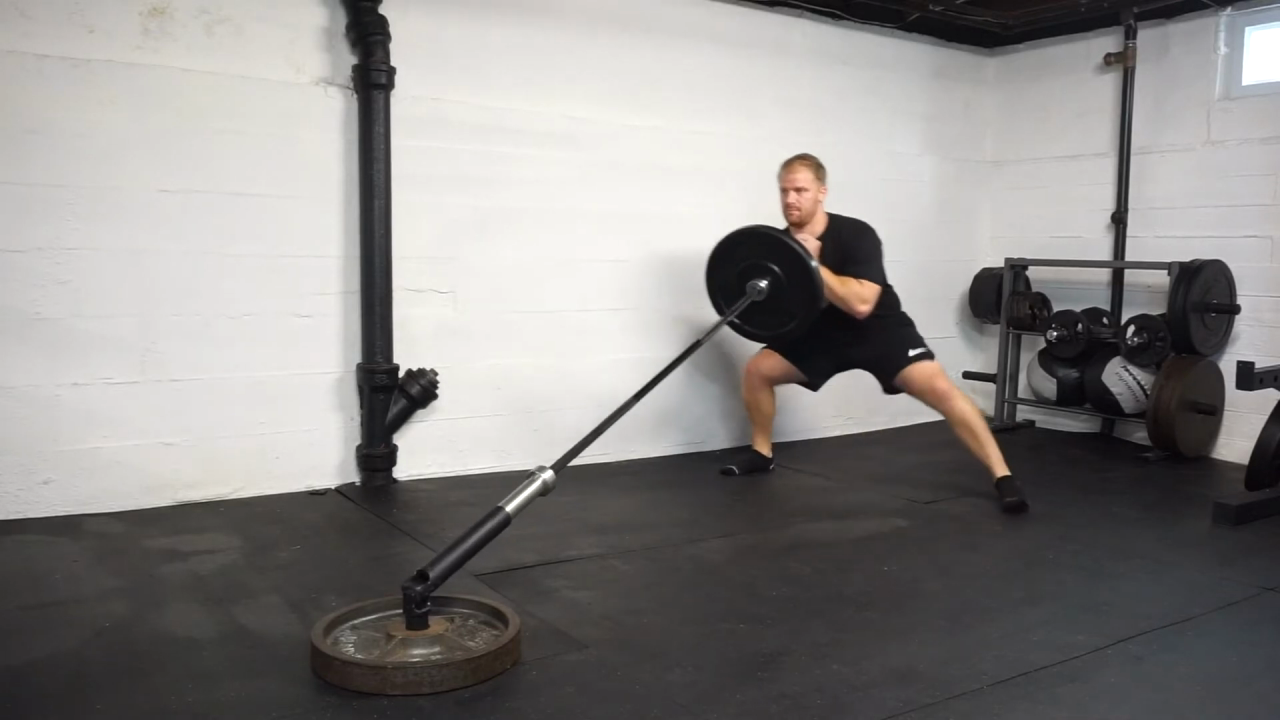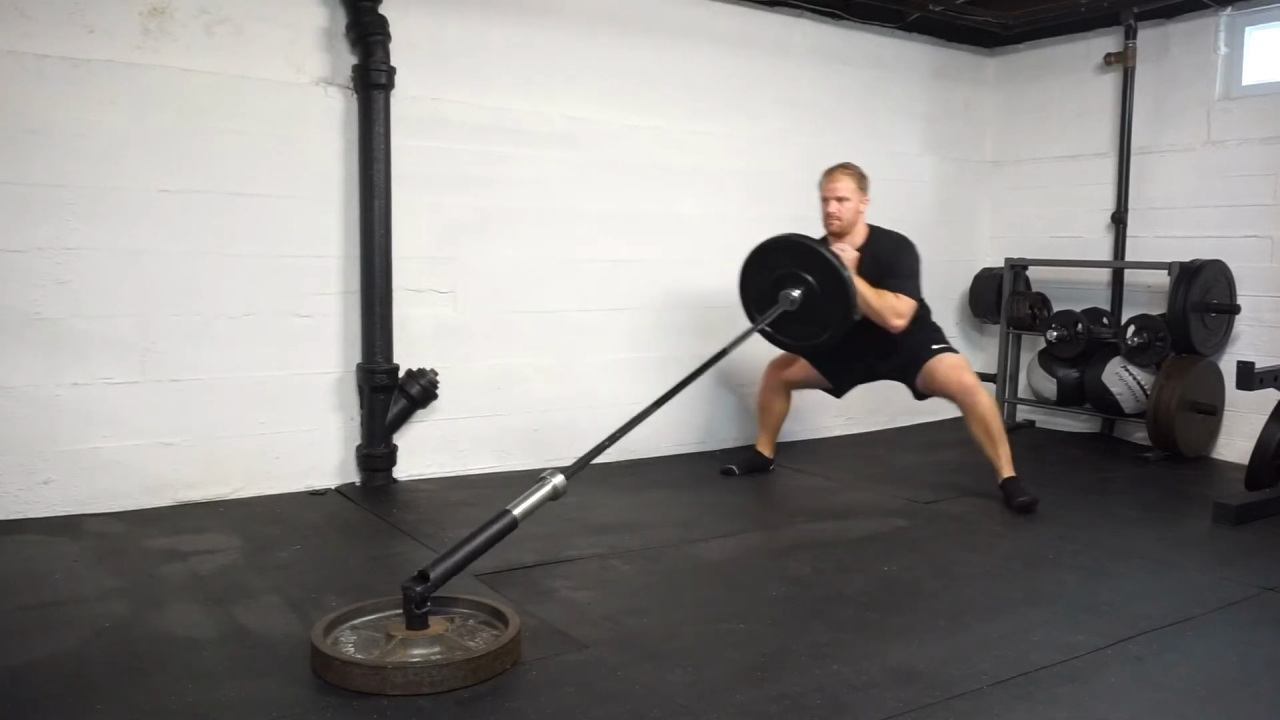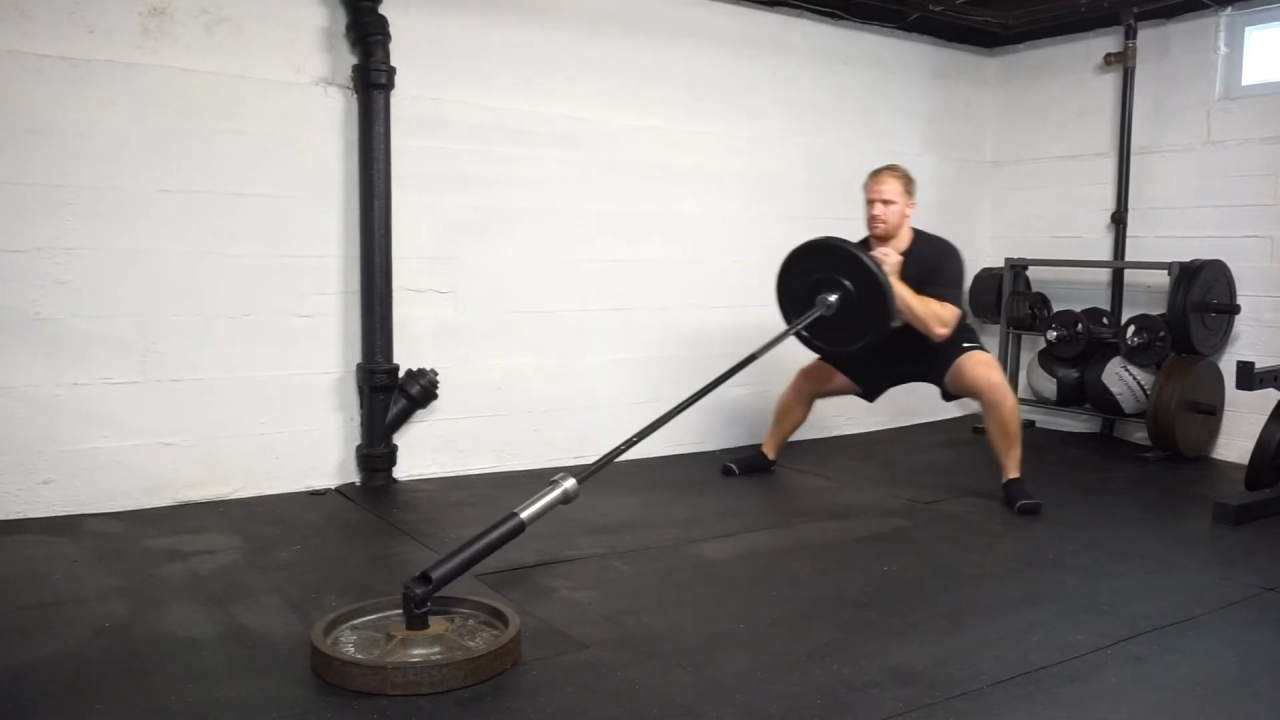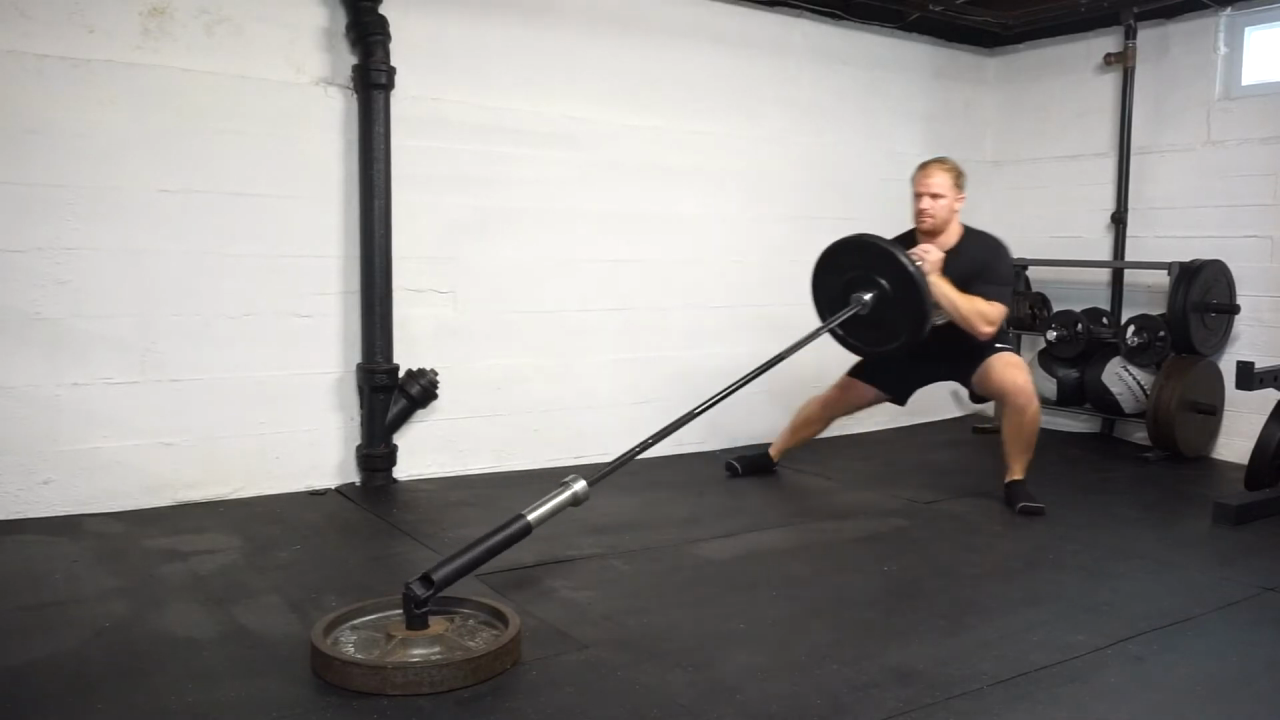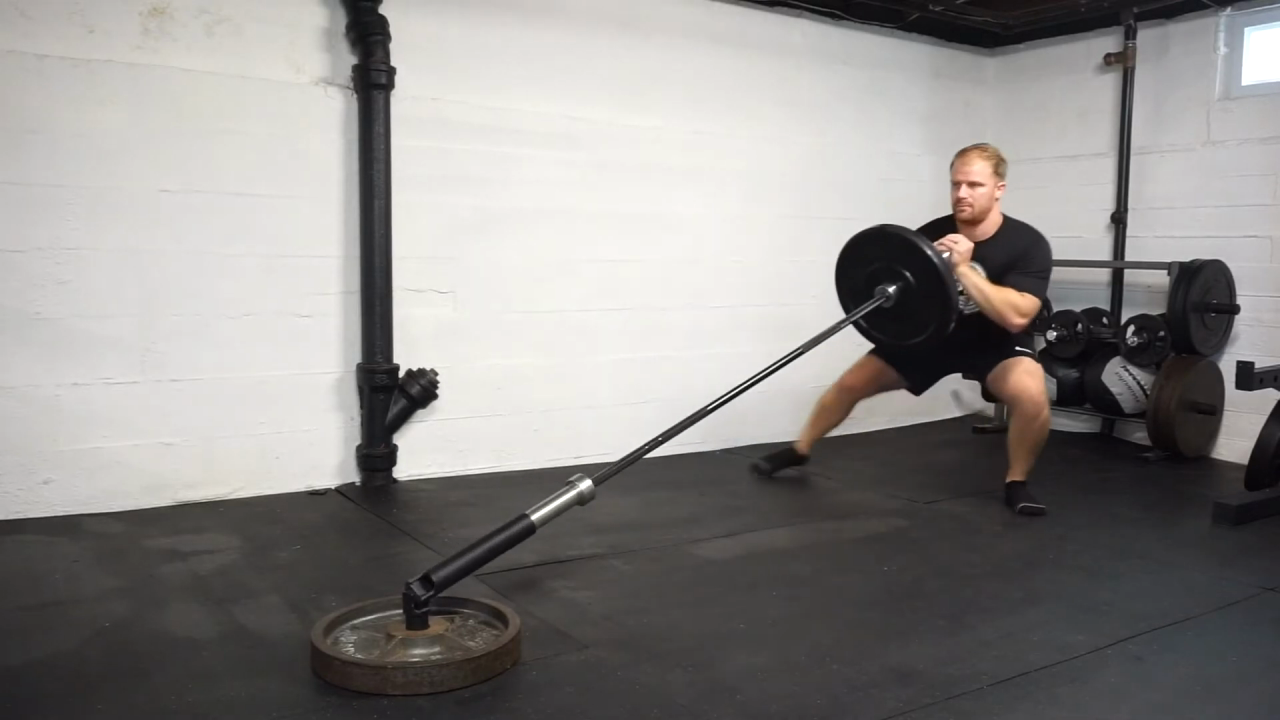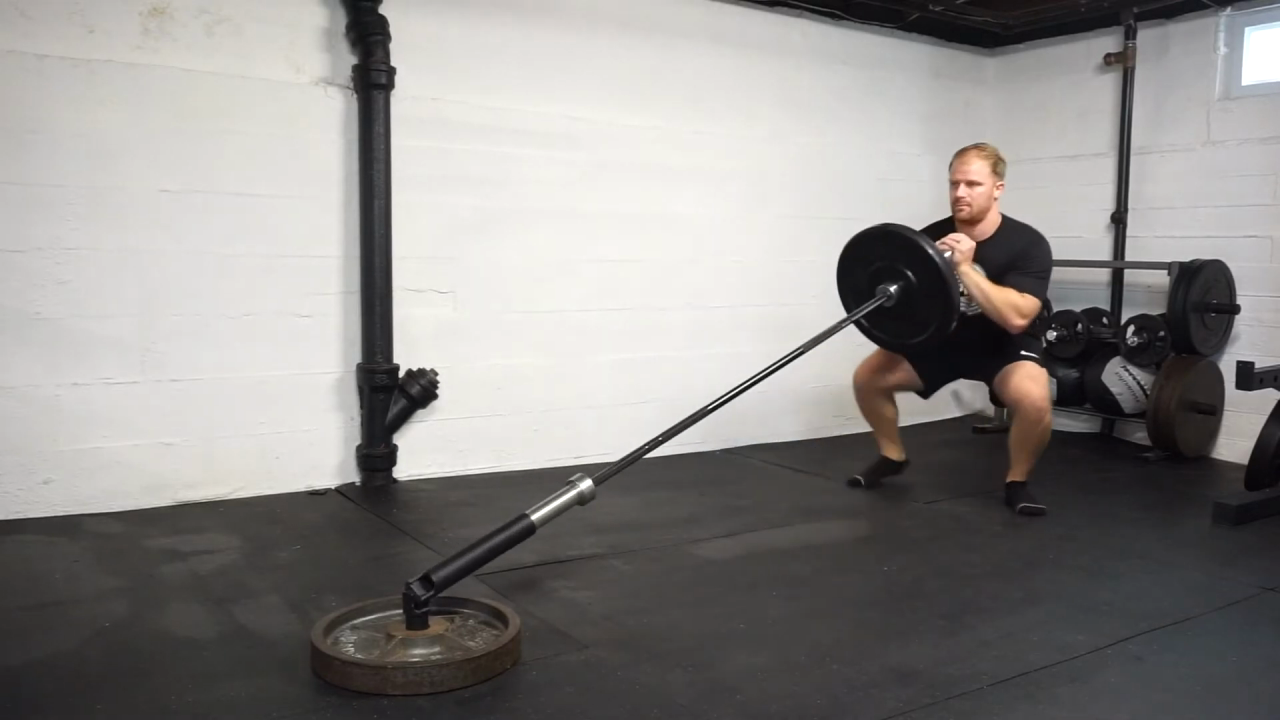
dt=0.2s
person 1, frame 1
left shoulder: (856, 236)
left elbow: (862, 305)
left wrist: (814, 266)
left hip: (880, 331)
right hip: (822, 332)
left knee: (938, 388)
right knee: (757, 369)
left ankle: (1002, 476)
right ankle: (761, 452)
person 1, frame 2
left shoulder: (895, 249)
left elbow: (897, 319)
left wrist: (850, 275)
left hip: (908, 344)
right hip: (849, 342)
left knee: (964, 383)
right knee: (779, 371)
left ankle: (1008, 478)
right ankle: (762, 453)
person 1, frame 3
left shoulder: (940, 255)
left elbow: (939, 328)
left wrist: (893, 281)
left hip: (941, 347)
right hip: (882, 346)
left knee: (992, 383)
right knee: (808, 381)
left ankle: (1012, 480)
right ankle: (766, 454)
person 1, frame 4
left shoulder: (989, 253)
right shoulder: (899, 251)
left elbow: (985, 326)
left wrist: (935, 279)
left hip: (974, 347)
right hip: (911, 344)
left knee: (1018, 387)
right knee: (836, 398)
left ankle: (1016, 481)
right ankle: (771, 456)
person 1, frame 5
left shoulder: (1026, 244)
right shoulder: (930, 236)
left elbow: (1016, 317)
left wrist: (963, 269)
left hip: (996, 341)
left knee: (1030, 394)
right knee: (853, 383)
left ankle: (1016, 482)
right ankle: (799, 449)
person 1, frame 6
left shoulder: (1026, 244)
right shoulder: (931, 238)
left elbow: (1016, 318)
left wrist: (964, 268)
left hip: (1003, 346)
right hip: (940, 337)
left knee: (1033, 399)
right knee: (868, 377)
left ankle: (1016, 482)
right ankle: (892, 455)
